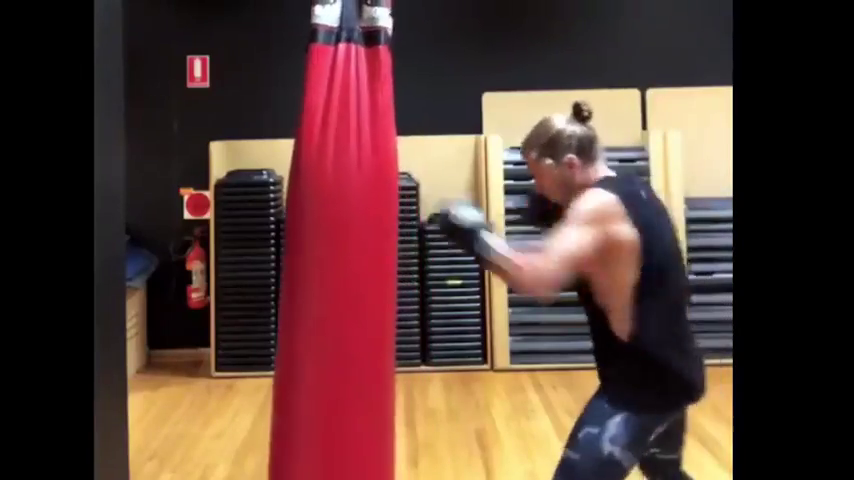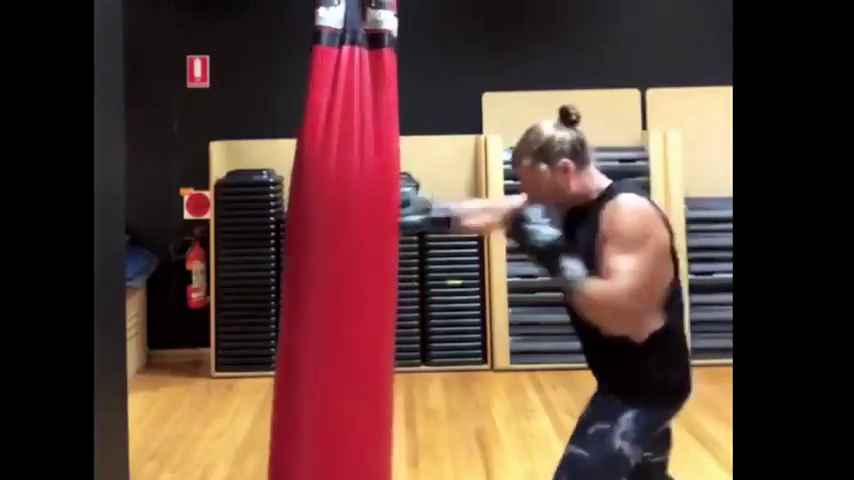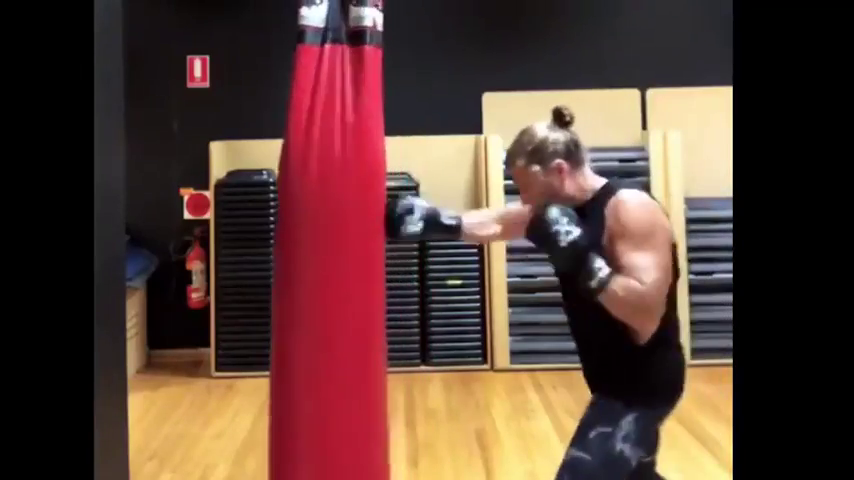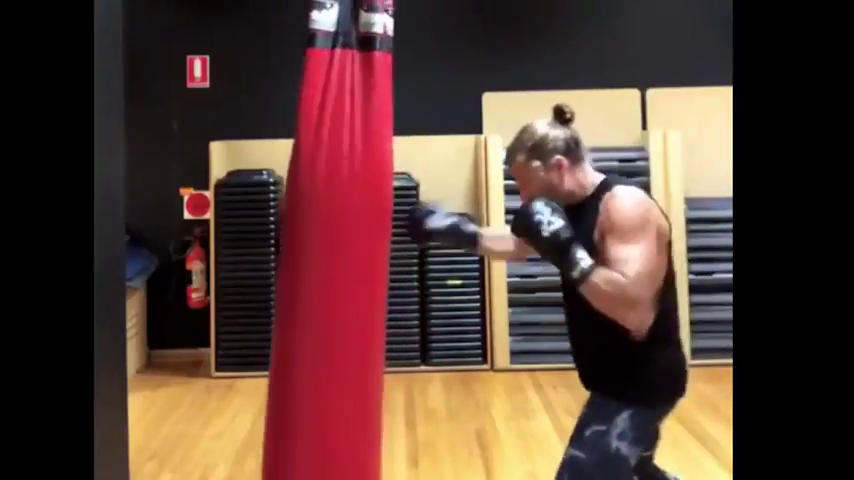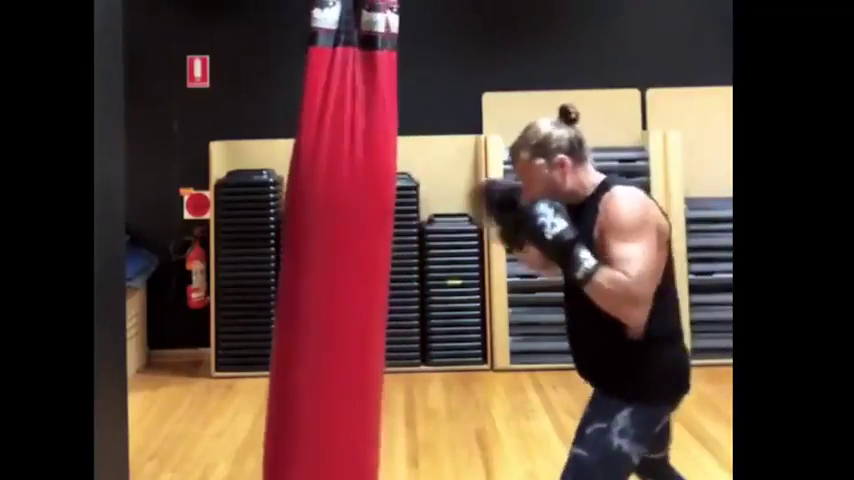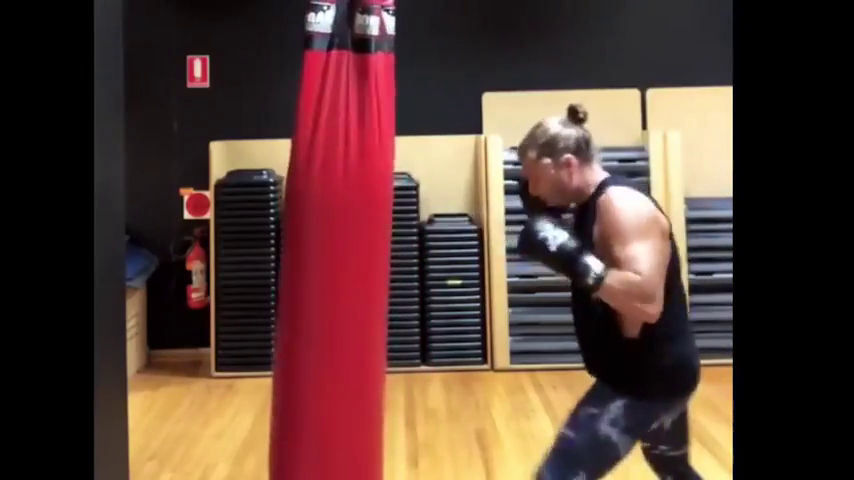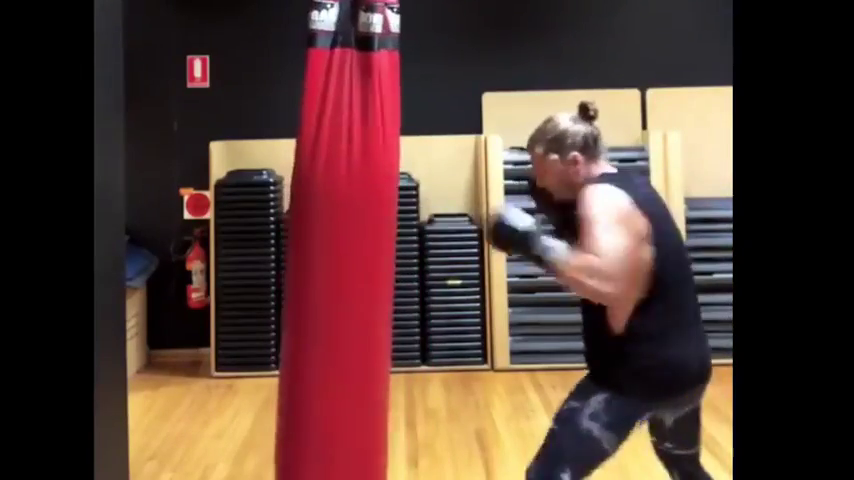
dt=0.1s
person 1, frame 1
left shoulder: (599, 207)
right shoulder: (629, 192)
left elbow: (539, 278)
left wrist: (478, 238)
left hip: (642, 384)
right hip: (672, 370)
person 1, frame 2
left shoulder: (627, 213)
right shoulder: (567, 202)
left elbow: (619, 316)
right elbow: (494, 212)
left wrist: (556, 256)
left hip: (647, 381)
right hip: (635, 376)
person 1, frame 3
left shoulder: (630, 209)
right shoulder: (562, 204)
left elbow: (645, 311)
right elbow: (496, 223)
left wrist: (583, 259)
right wrist: (433, 220)
left hip: (640, 380)
right hip: (627, 377)
person 1, frame 4
left shoulder: (626, 206)
right shoulder: (568, 201)
left elbow: (633, 307)
right elbow: (512, 245)
left wrist: (565, 249)
right wrist: (455, 228)
left hip: (635, 380)
right hip: (637, 373)
person 1, frame 5
left shoulder: (623, 206)
right shoulder: (579, 205)
left elbow: (632, 303)
right elbow: (544, 260)
left wrist: (570, 251)
right wrist: (512, 223)
left hip: (641, 377)
right hip: (635, 373)
person 1, frame 6
left shoulder: (620, 204)
right shoulder: (594, 204)
left elbow: (648, 300)
left wrist: (574, 258)
right wrist: (546, 221)
left hip: (640, 375)
right hip: (673, 367)
person 1, frame 7
left shoulder: (603, 198)
right shoulder: (633, 189)
left elbow: (605, 283)
left wrist: (535, 241)
left hip: (634, 370)
right hip: (685, 364)
